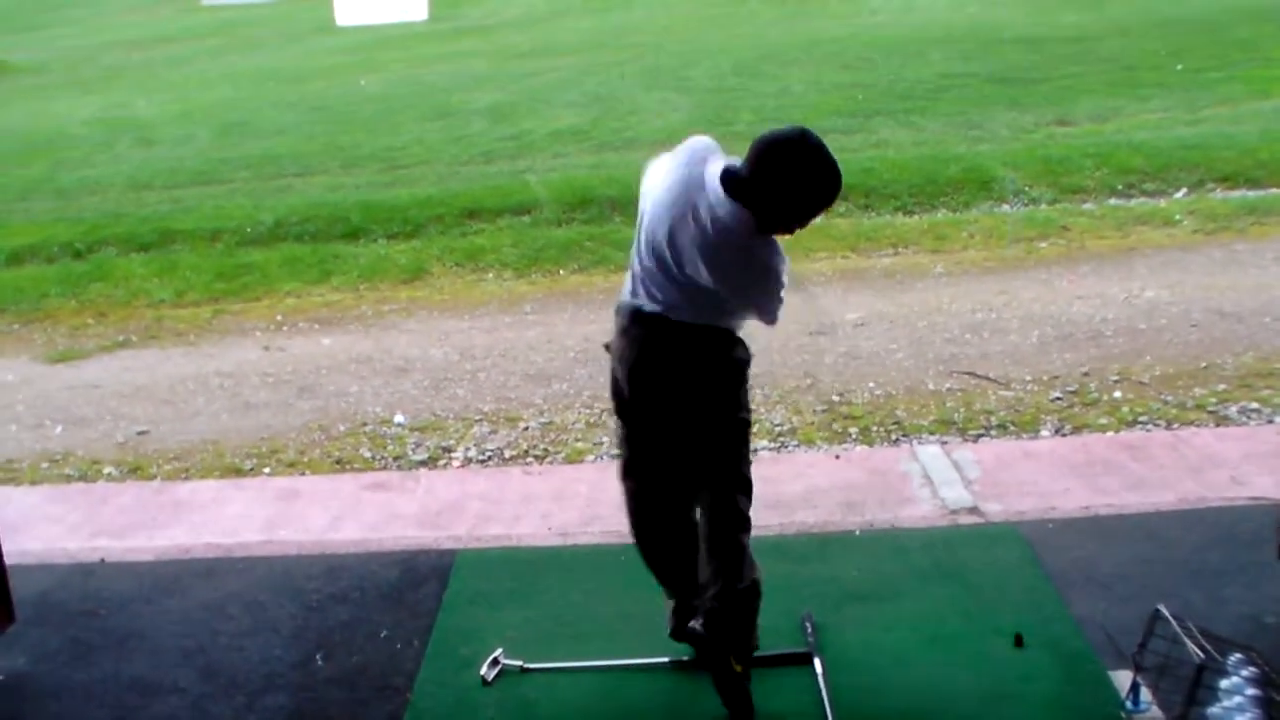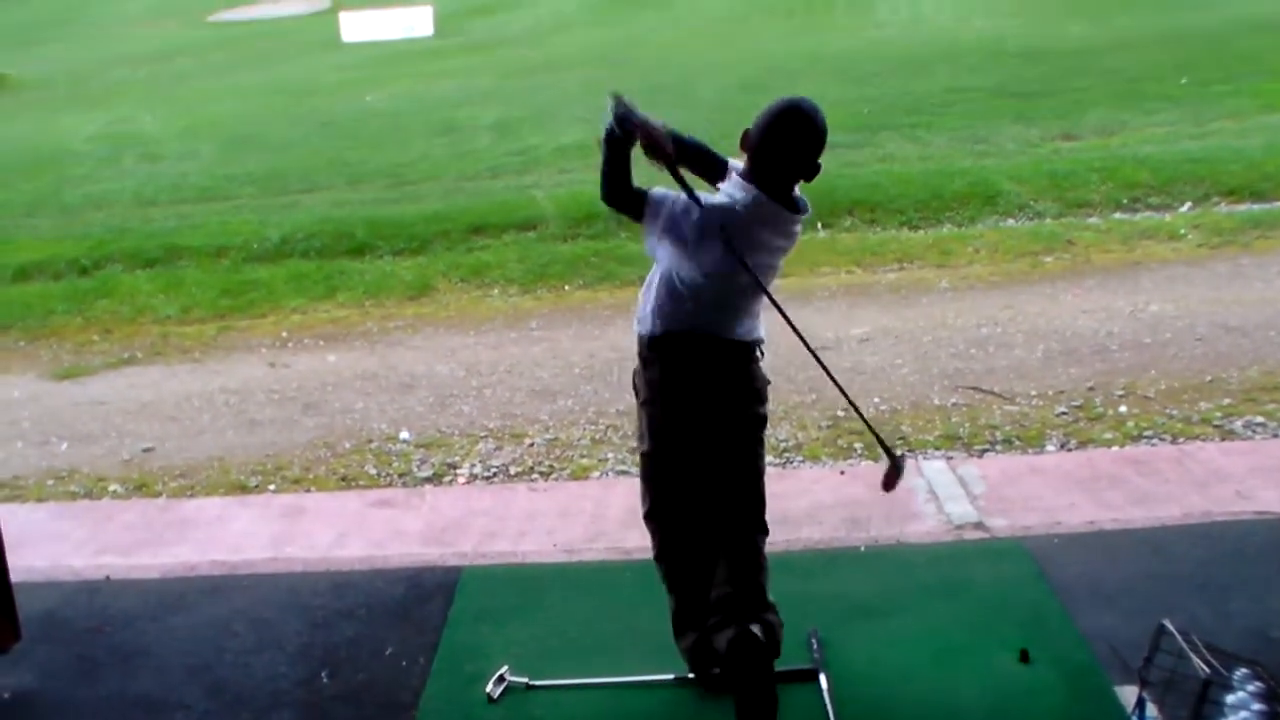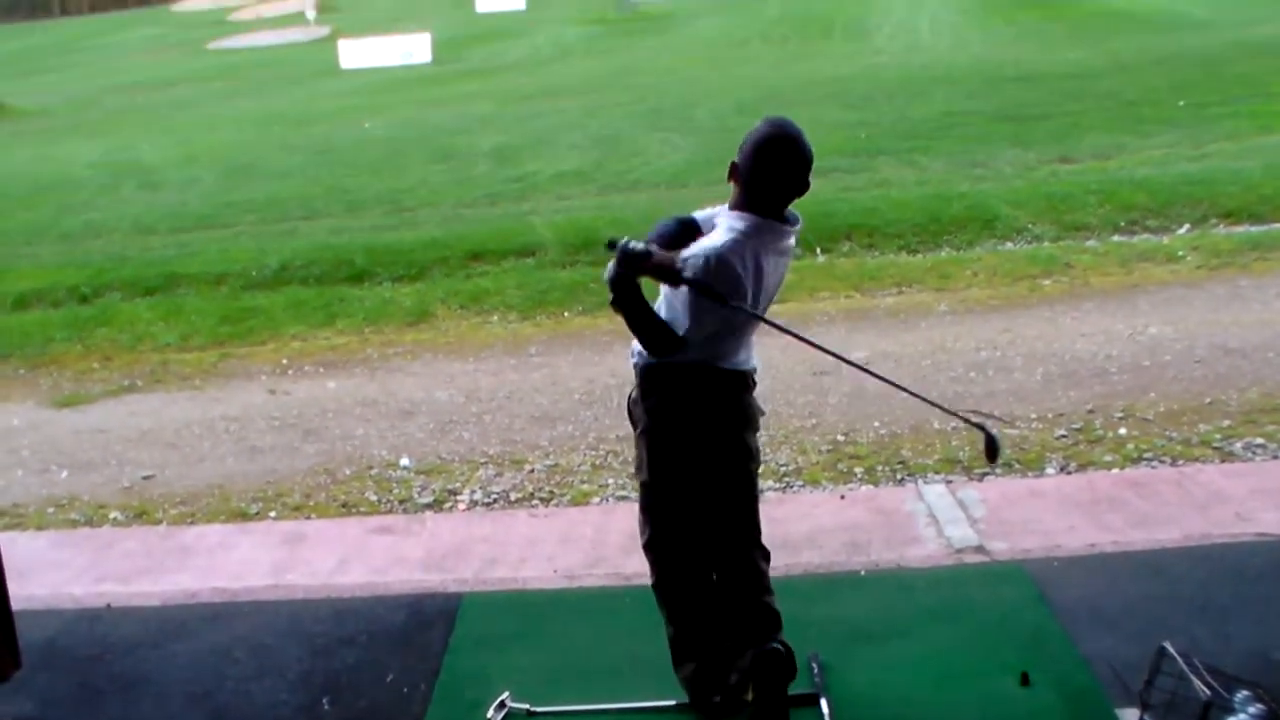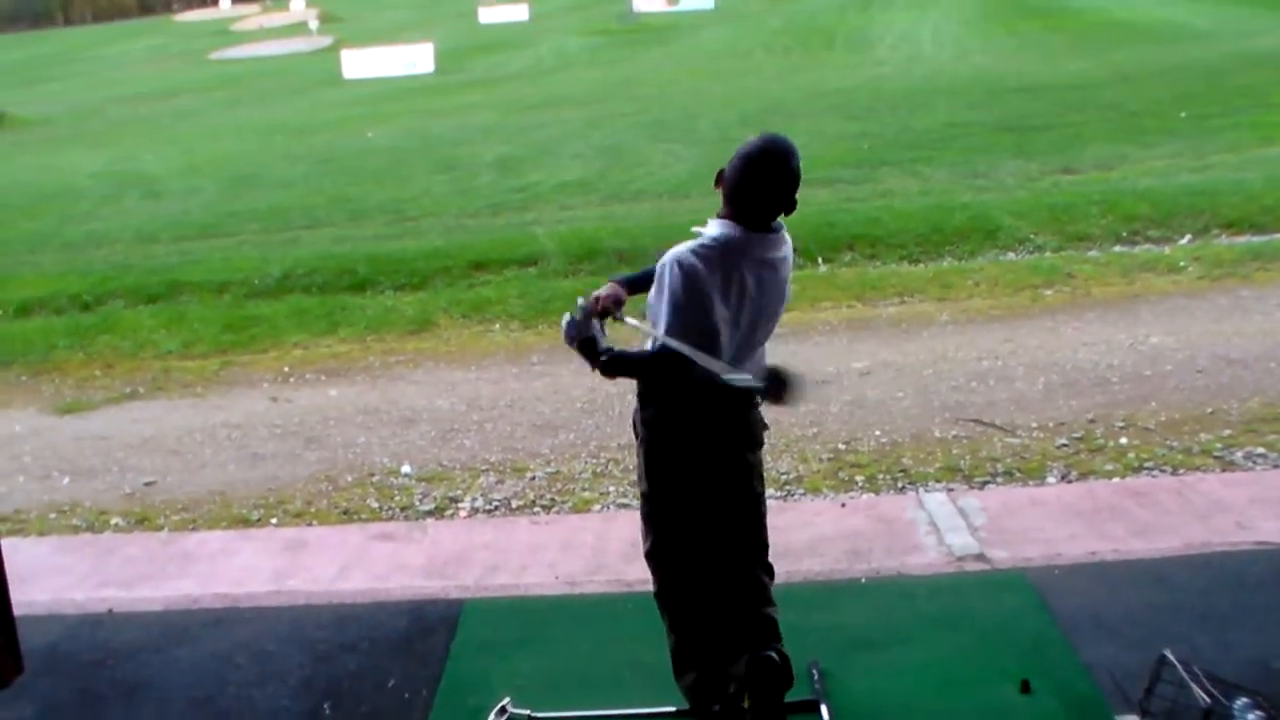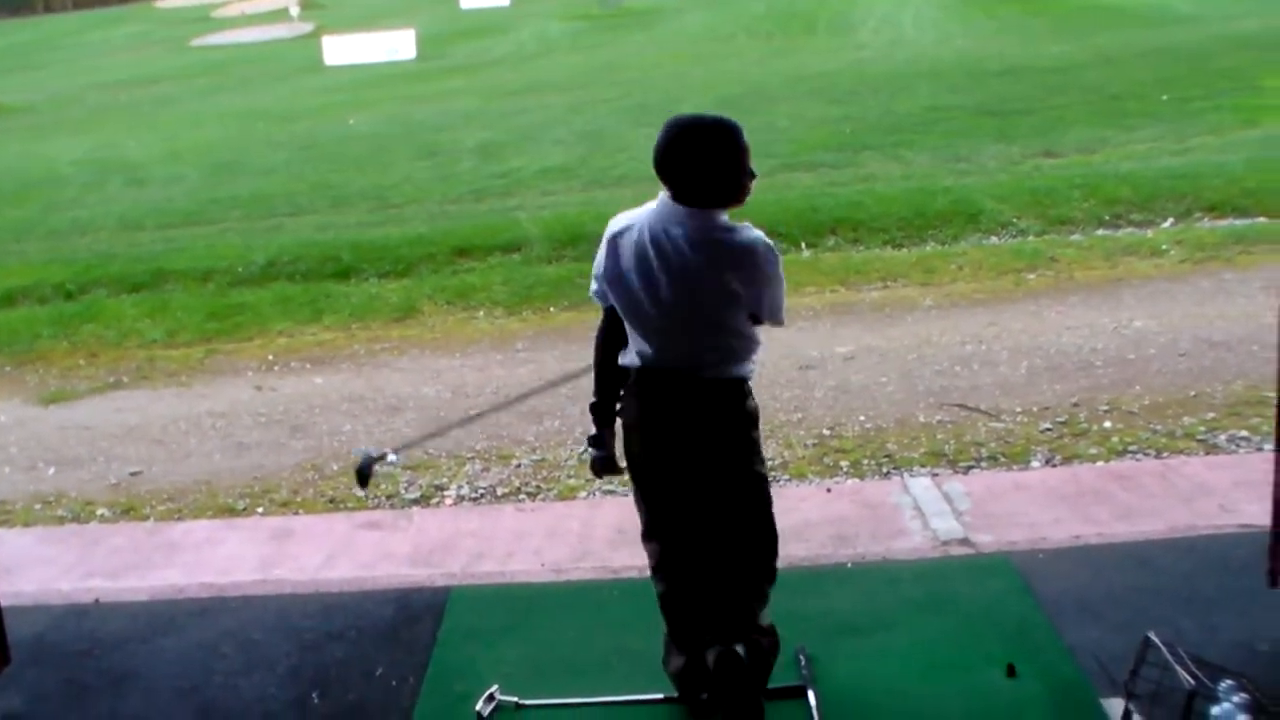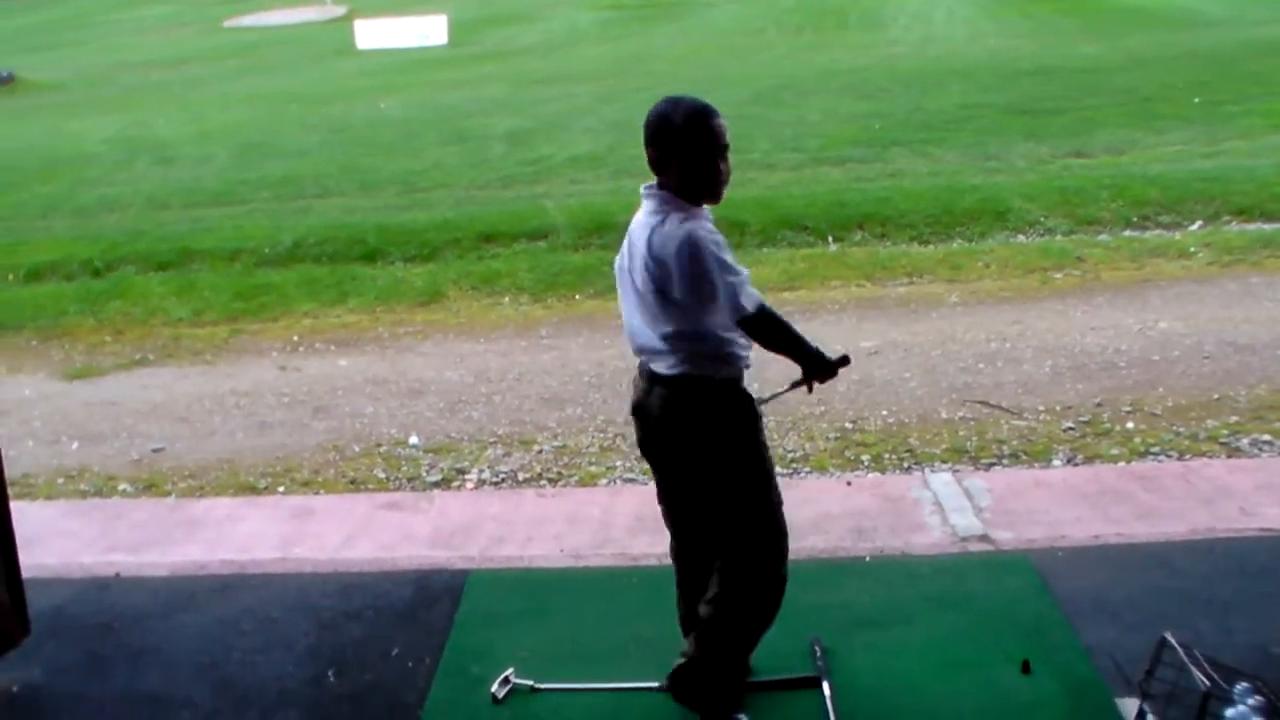
dt=0.3s
person 1, frame 1
left shoulder: (692, 158)
right shoulder: (749, 249)
left elbow: (656, 170)
right elbow: (765, 310)
left hip: (636, 341)
right hip: (702, 361)
left knee: (653, 489)
right knee: (721, 501)
left ankle: (689, 607)
right ankle: (724, 631)
person 1, frame 2
left shoulder: (709, 215)
right shoulder: (790, 211)
left elbow: (618, 199)
right elbow: (717, 166)
left wrist: (620, 139)
right wrist: (661, 137)
left hip: (673, 365)
right hip: (735, 367)
left knee: (675, 513)
right knee: (738, 514)
left ankle: (704, 641)
right ankle: (745, 631)
person 1, frame 3
left shoulder: (716, 257)
right shoulder: (778, 231)
left elbow: (666, 343)
right elbow: (689, 226)
left wrist: (625, 287)
right wrist: (662, 253)
left hip: (675, 398)
right hip: (731, 393)
left knee: (675, 545)
right knee: (738, 539)
right ankle: (758, 649)
person 1, frame 4
left shoulder: (688, 262)
right shoulder: (779, 249)
left elbow: (668, 363)
left wrist: (598, 354)
right wrist: (626, 285)
left hip: (673, 415)
right hip: (736, 412)
left knee: (677, 555)
right knee: (742, 550)
right ankle: (760, 657)
person 1, frame 5
left shoulder: (623, 233)
right shoulder: (751, 251)
left elbow: (612, 336)
right elbow: (764, 318)
left wrist: (602, 426)
left hip: (648, 405)
right hip: (723, 407)
left knee: (673, 545)
right knee: (747, 543)
left ankle: (695, 665)
right ankle: (739, 650)
person 1, frame 6
left shoulder: (651, 224)
right shoulder: (688, 235)
right elbow: (751, 317)
right wrist: (812, 359)
left hip: (662, 397)
right hip: (704, 405)
left knee: (697, 542)
right knee: (755, 546)
left ankle: (715, 660)
